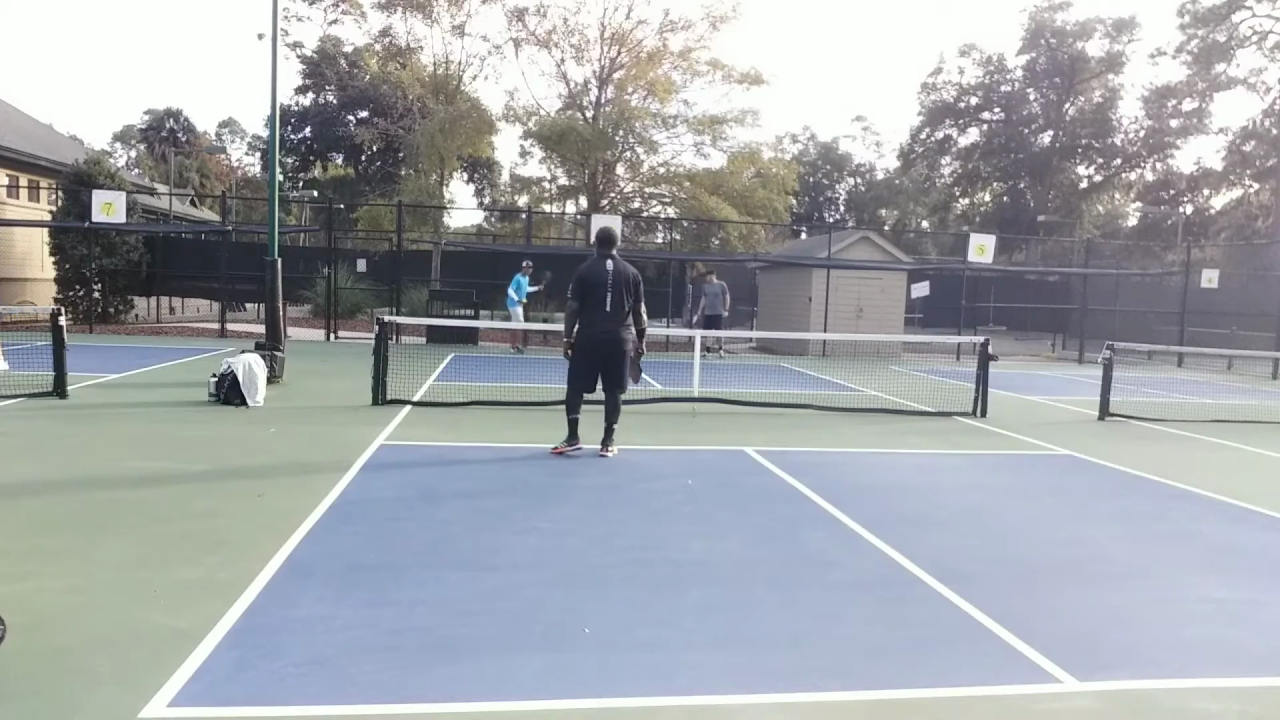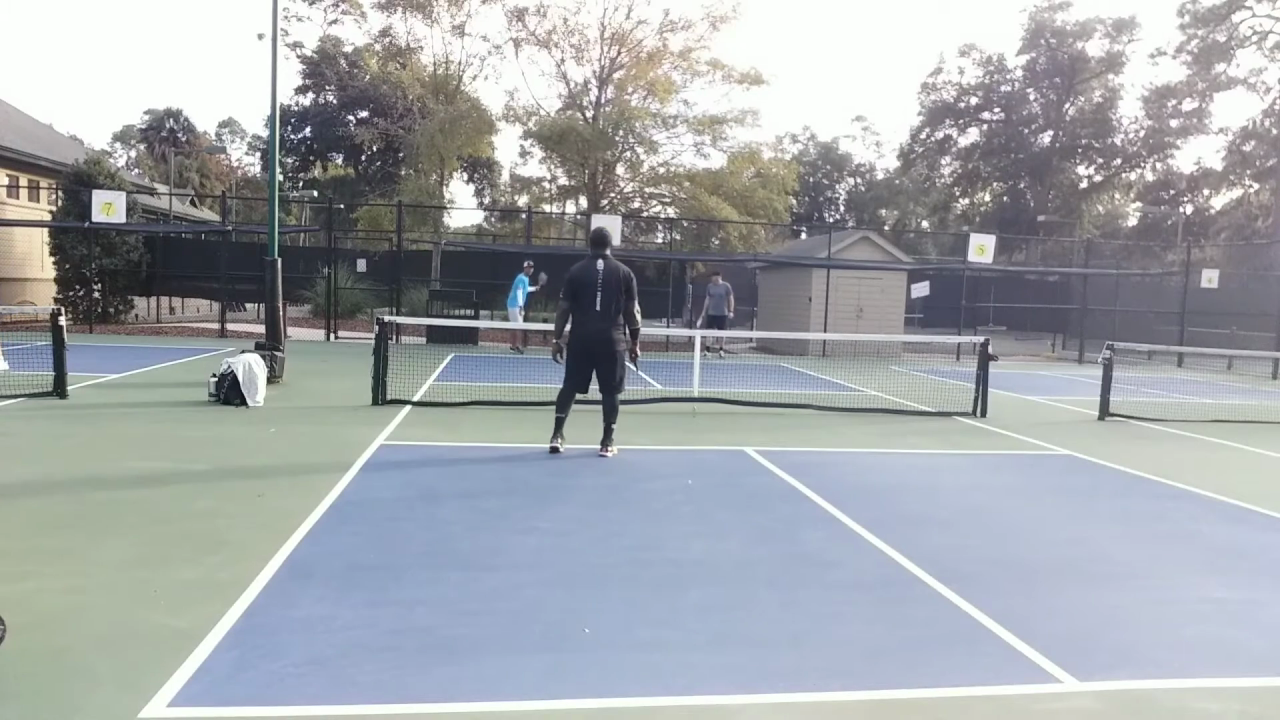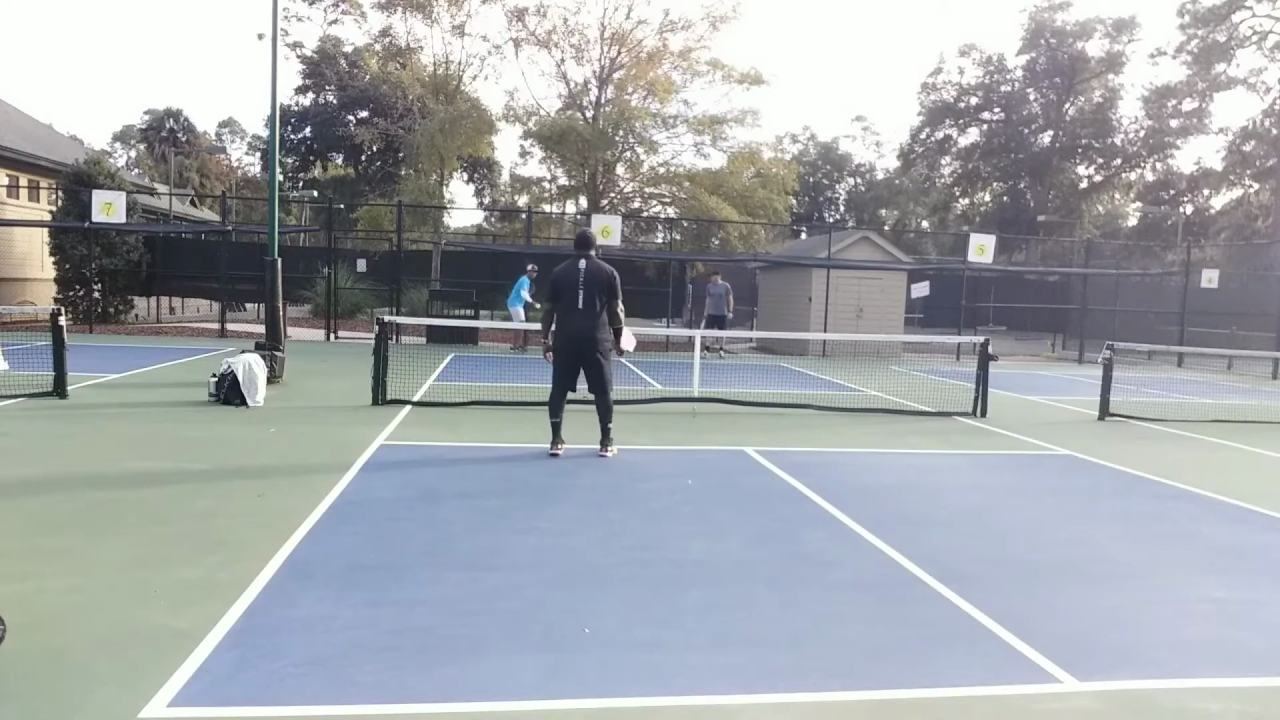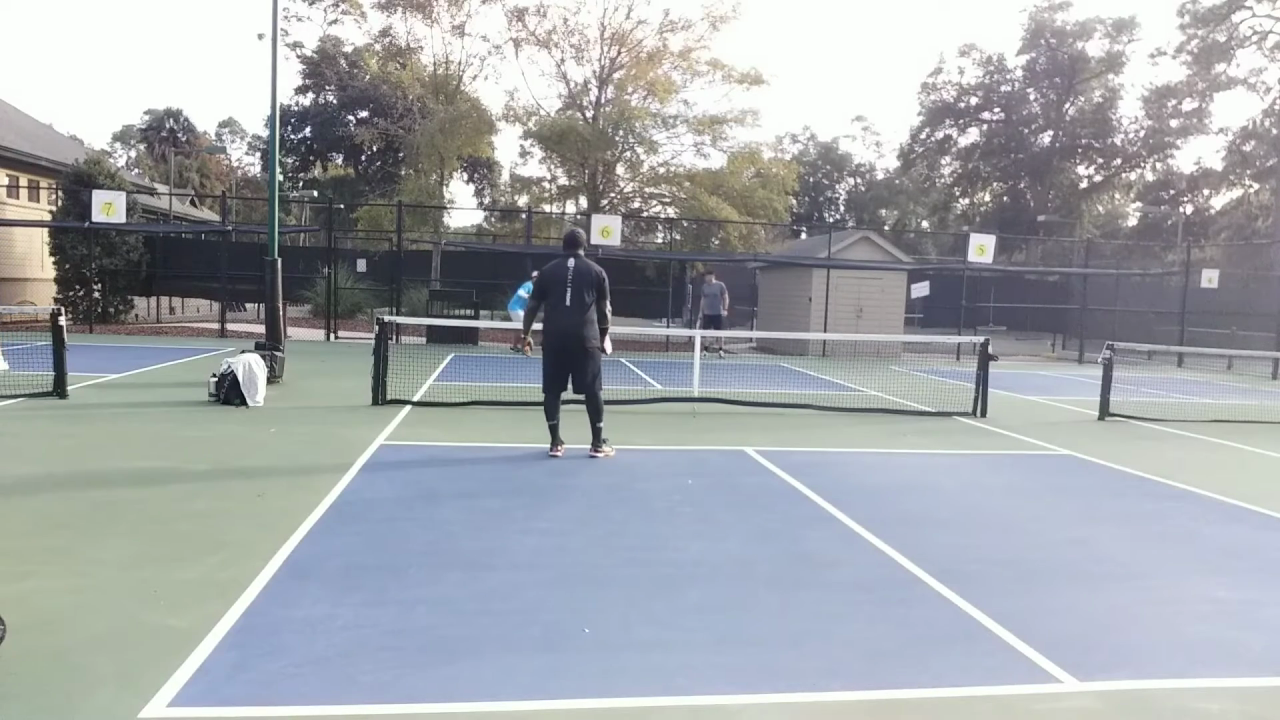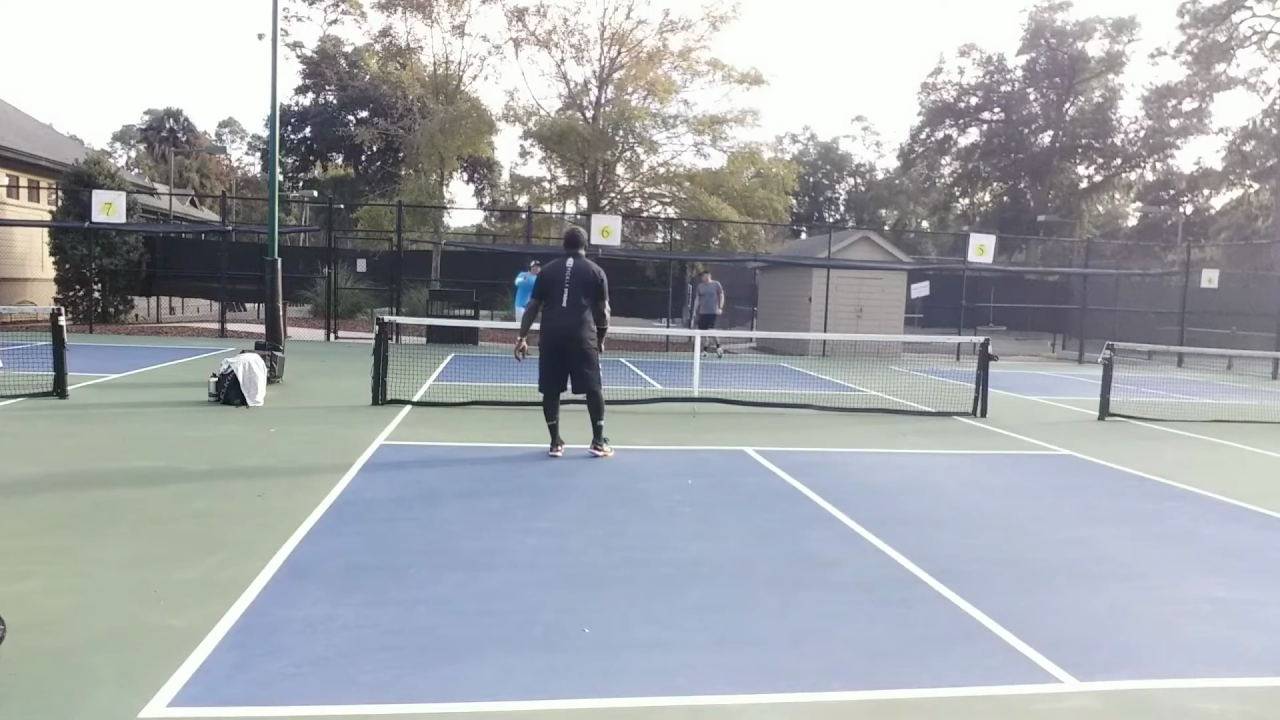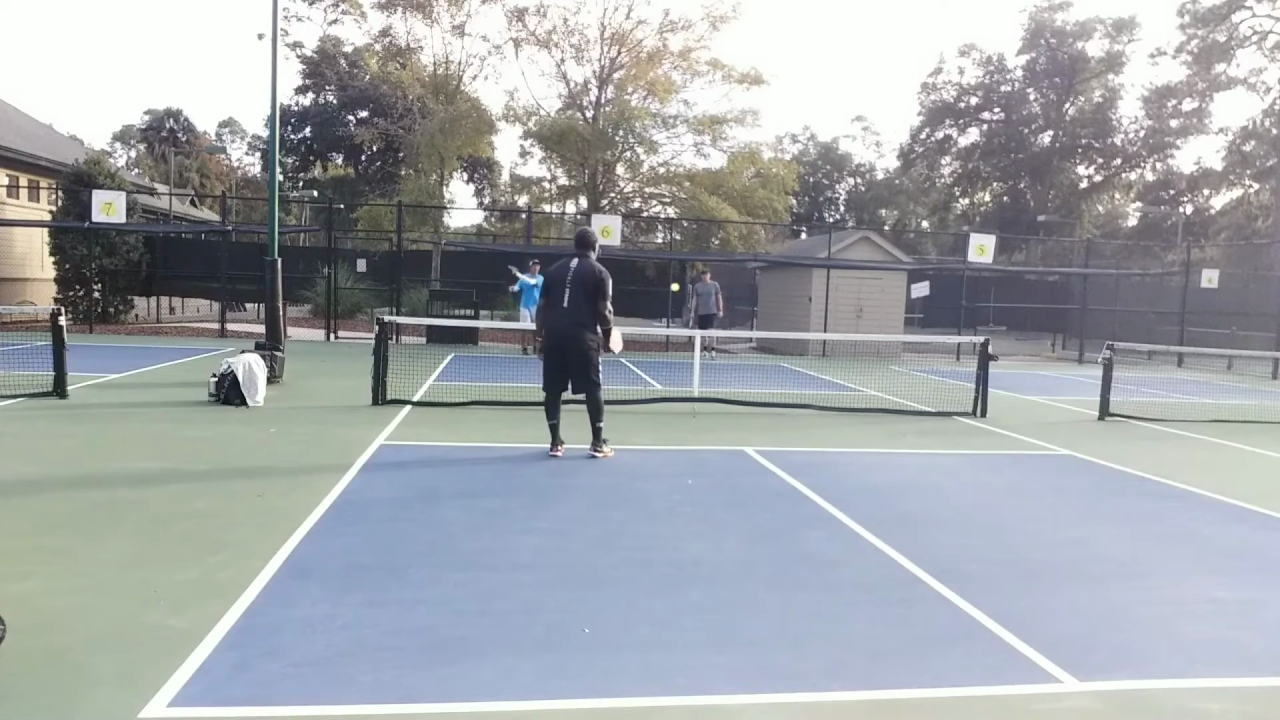
dt=0.3s
person 1, frame 1
left shoulder: (584, 270)
right shoulder: (631, 273)
left elbow: (572, 308)
right elbow: (639, 311)
left wrist: (568, 337)
right wrist: (640, 339)
left hip: (588, 339)
right hip: (619, 340)
left knee: (575, 387)
right knee: (613, 391)
left ankle: (573, 437)
right ankle: (607, 443)
person 1, frame 2
left shoulder: (576, 271)
right shoulder: (624, 273)
left elbow: (563, 309)
right elbow: (633, 311)
left wrist: (557, 340)
right wrist: (634, 342)
left hip: (581, 339)
right hip: (612, 340)
left knee: (569, 387)
right knee: (610, 391)
left ankle: (557, 436)
right ankle: (607, 443)
person 1, frame 3
left shoulder: (559, 272)
right shoulder: (608, 272)
left elbow: (549, 310)
right elbow: (616, 310)
left wrist: (546, 339)
right wrist: (618, 339)
left hip: (565, 339)
right hip: (597, 339)
left knee: (559, 390)
right knee: (602, 391)
left ankle: (556, 441)
right ankle: (606, 443)
person 1, frame 4
left shoulder: (548, 271)
right shoulder: (596, 271)
left elbow: (532, 307)
right elbow: (605, 310)
left wrist: (525, 335)
right wrist: (603, 338)
left hip: (554, 336)
right hip: (585, 337)
left knee: (552, 390)
right knee: (592, 390)
left ankle: (556, 442)
right ankle: (598, 444)
person 1, frame 5
left shoulder: (547, 270)
right shoulder: (595, 271)
left elbow: (532, 307)
right elbow: (603, 311)
left wrist: (522, 338)
right wrist: (600, 339)
left hip: (551, 337)
right hip: (582, 337)
left knee: (551, 390)
right knee: (593, 389)
left ankle: (555, 443)
right ankle: (598, 442)
person 1, frame 6
left shoulder: (555, 269)
right shoulder: (600, 272)
left elbow: (542, 307)
right elbow: (604, 311)
left wrist: (540, 337)
right wrist: (607, 339)
left hip: (554, 335)
right hip: (582, 337)
left knee: (553, 390)
right knee: (592, 389)
left ankle: (556, 442)
right ankle: (598, 444)
